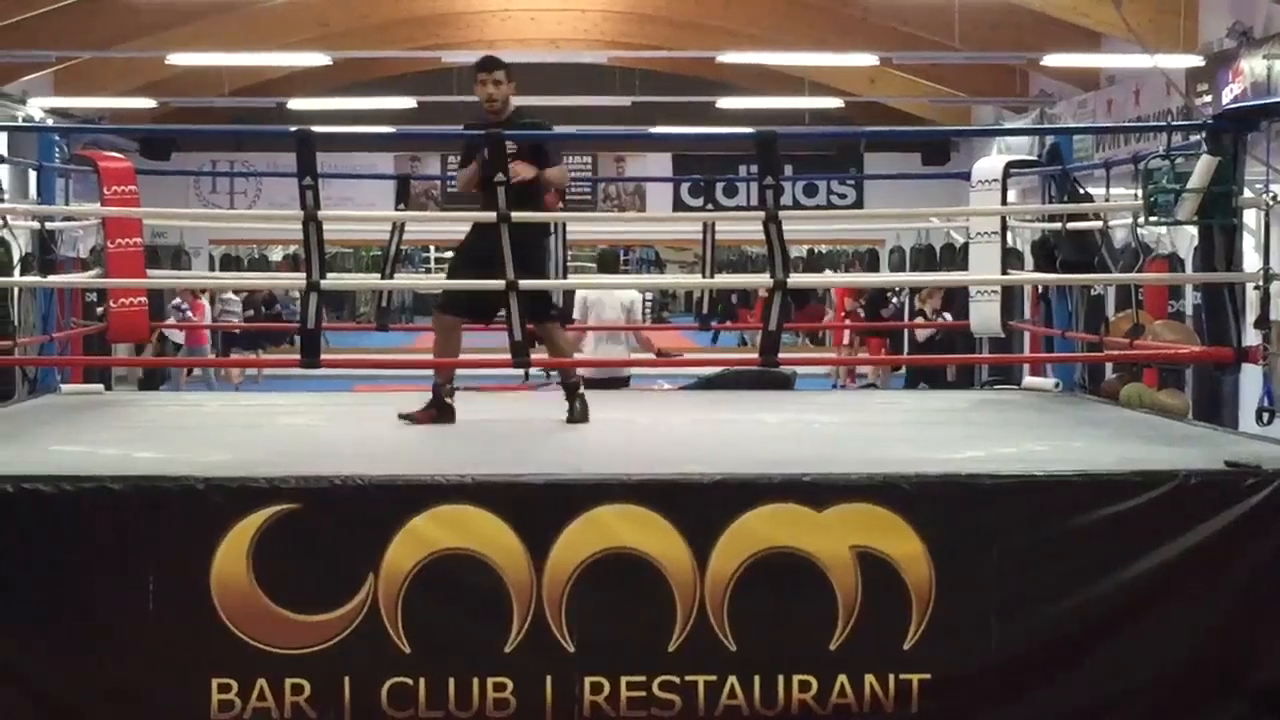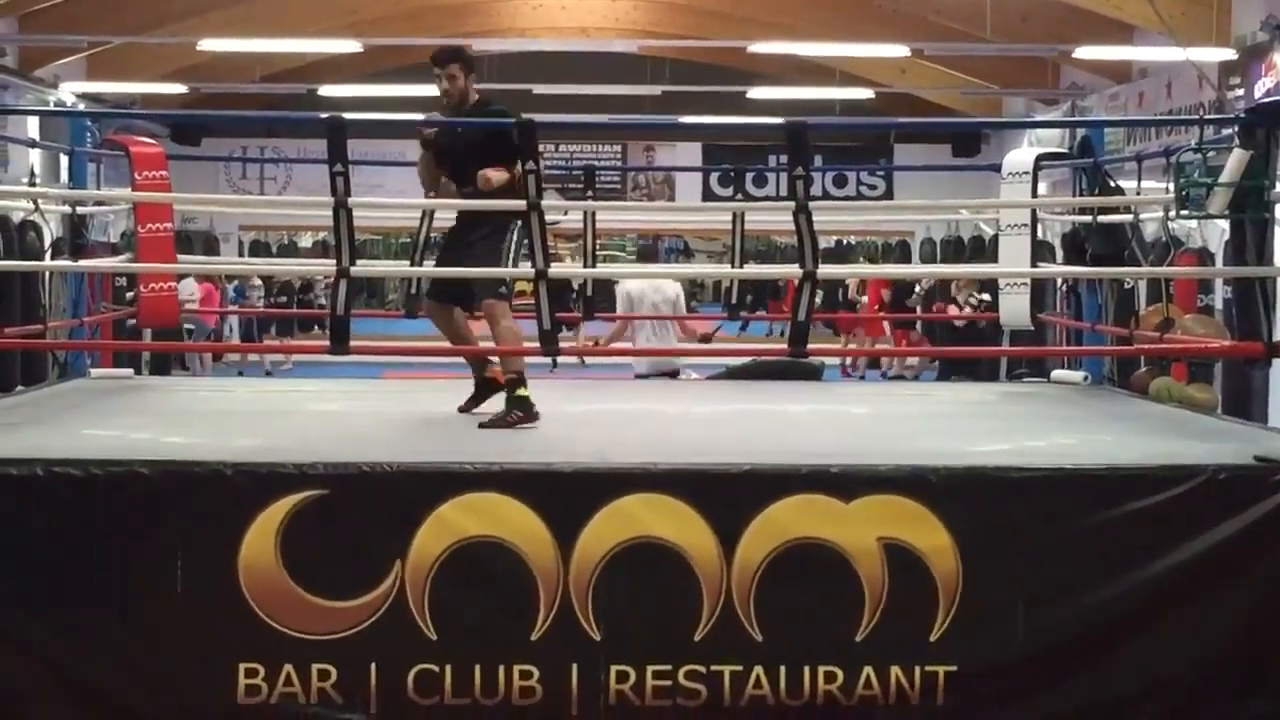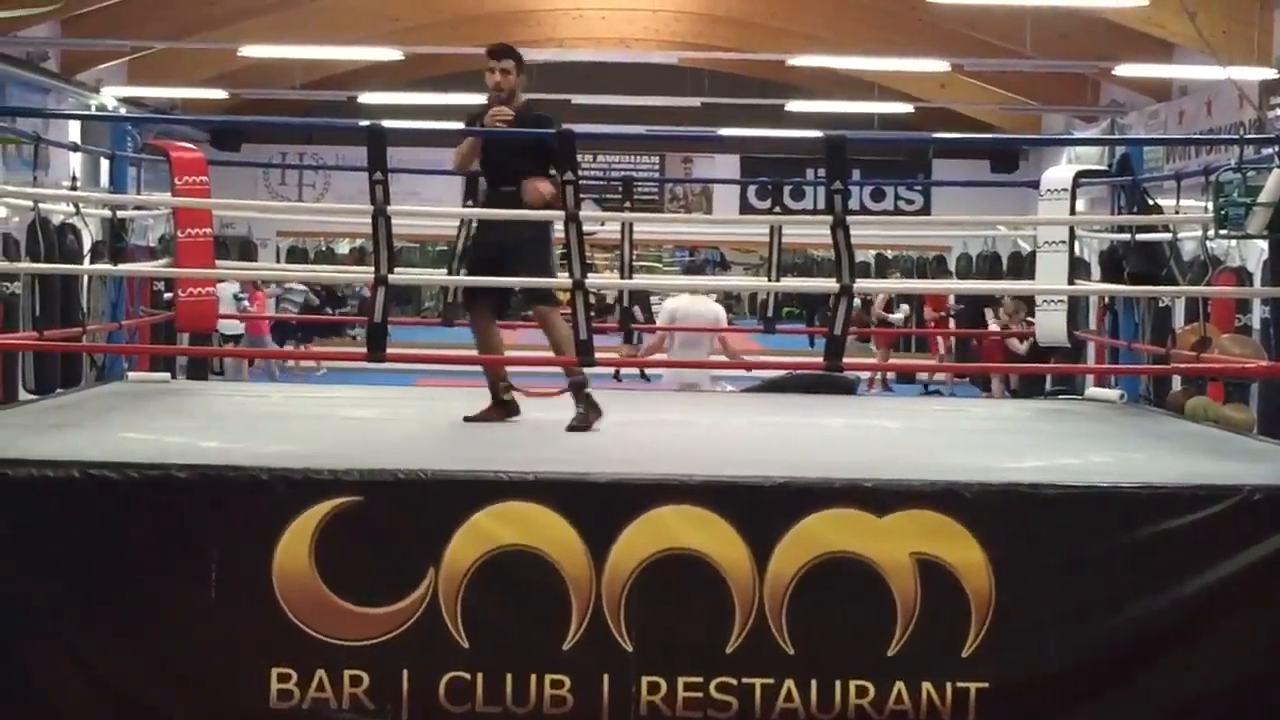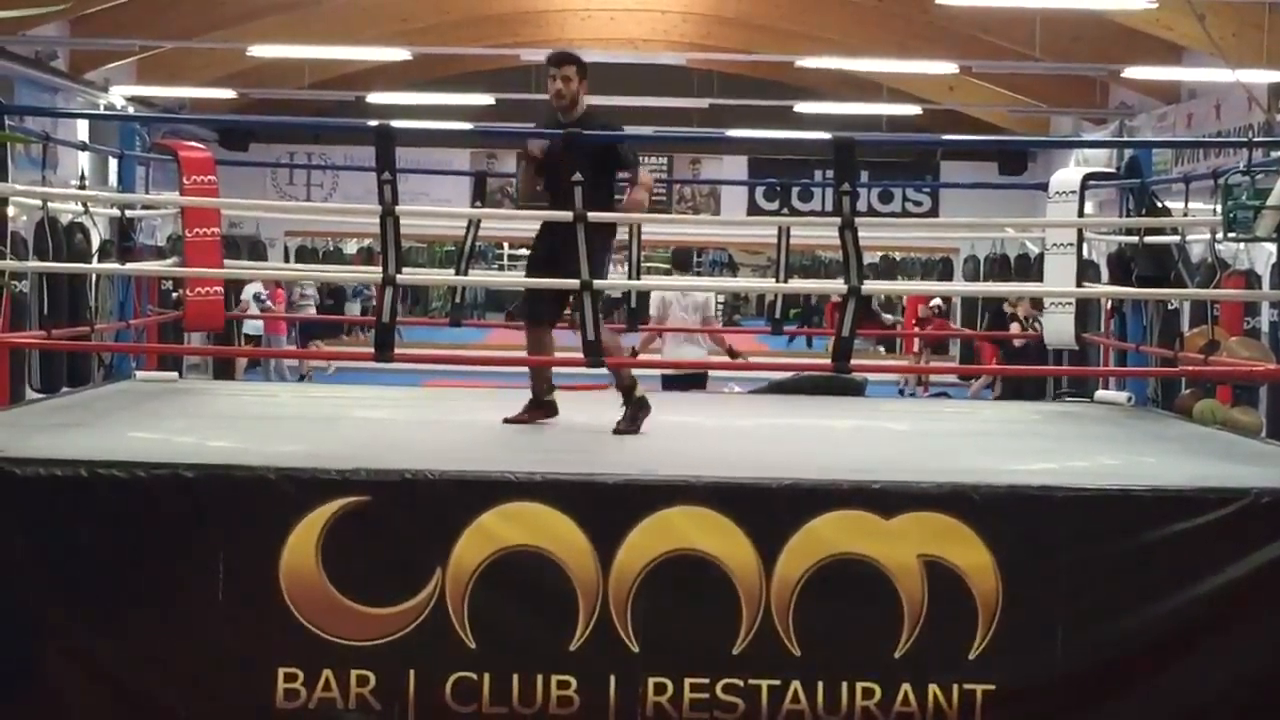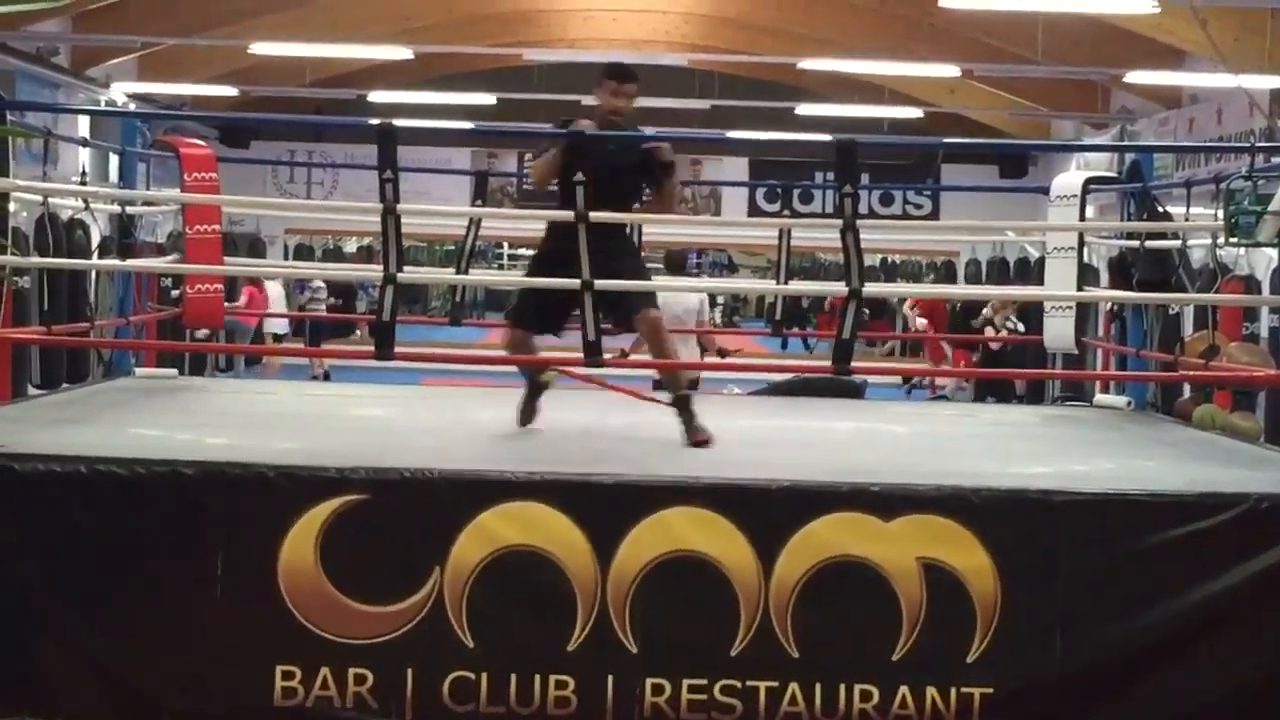
dt=1s
person 1, frame 1
left shoulder: (534, 127)
right shoulder: (475, 130)
left elbow: (562, 177)
right elbow: (463, 186)
left wrist: (535, 172)
right wrist: (481, 159)
left hip: (526, 231)
right hip: (486, 232)
left knee: (544, 319)
right knee: (448, 313)
left ankle: (574, 393)
right ankle: (441, 402)
person 1, frame 2
left shoulder: (495, 116)
right shoulder: (442, 124)
right elbow: (429, 185)
left wrist: (507, 175)
right wrist: (426, 145)
left hip: (500, 219)
right hip: (468, 221)
left knee: (492, 303)
right knee: (439, 305)
left ankle: (519, 400)
right ankle: (486, 376)
person 1, frame 3
left shoulder: (539, 120)
right shoulder: (482, 118)
right elbow: (460, 164)
left wrist: (550, 186)
right wrist: (483, 128)
left hip: (532, 224)
right hip: (492, 223)
left knee: (543, 308)
right knee: (480, 313)
left ankle: (584, 399)
right ankle: (503, 398)
person 1, frame 4
left shoulder: (602, 128)
right shoulder: (544, 130)
left elbow: (638, 171)
left wrist: (641, 189)
right wrist: (531, 158)
left hip: (593, 232)
right hip: (554, 233)
right knee: (536, 324)
left ankle: (634, 398)
right ankle: (542, 399)
person 1, frame 5
left shoulder: (644, 146)
right shoulder: (576, 133)
left elbow: (665, 211)
right elbow: (537, 180)
left wrist: (667, 167)
right wrist: (566, 145)
left hip: (614, 248)
right hip: (564, 247)
left knee: (652, 322)
right knee: (518, 339)
left ankle: (687, 413)
right ankle: (536, 383)
